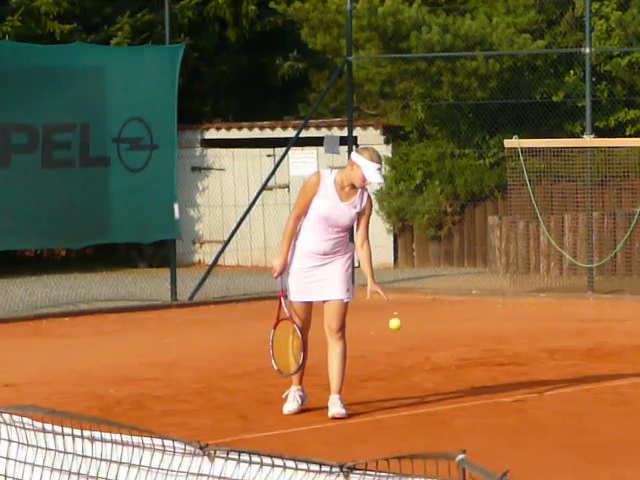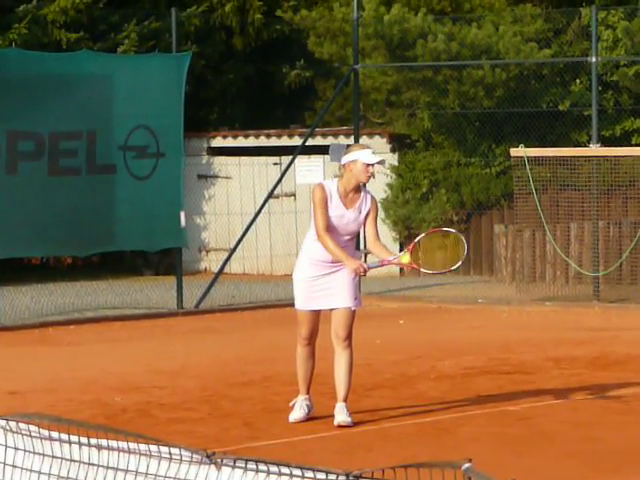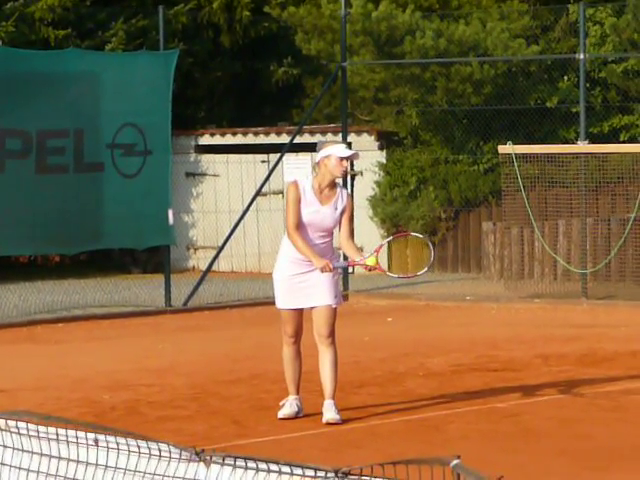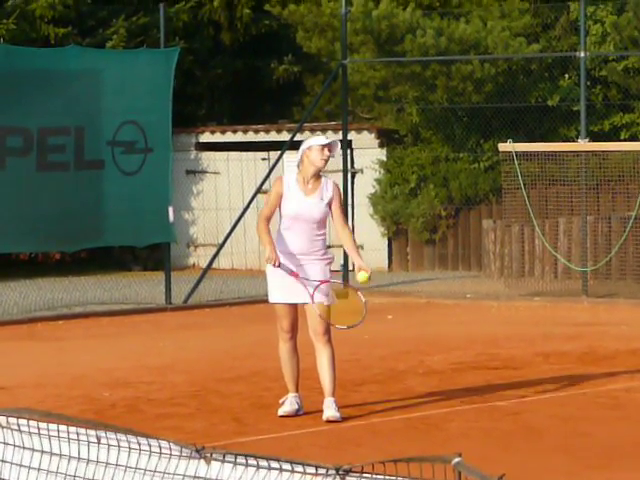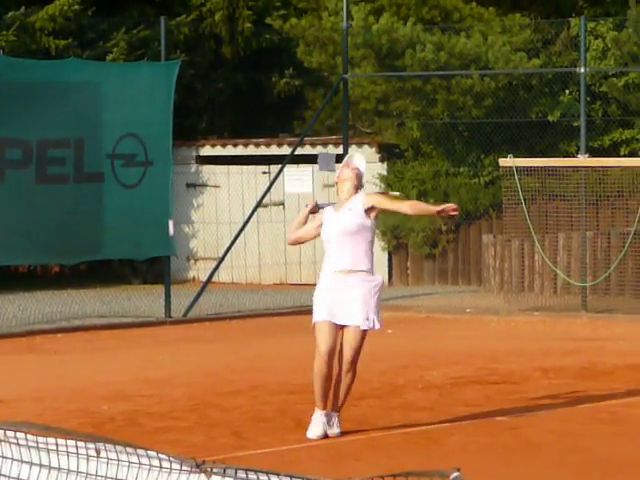
dt=1s
person 1, frame 1
left shoulder: (365, 200)
right shoulder: (318, 180)
left elbow: (361, 242)
right elbow: (295, 218)
left wrist: (371, 281)
right wrist: (283, 256)
left hip: (336, 263)
right hip: (303, 260)
left knee: (335, 331)
right knee: (299, 329)
left ankle: (335, 397)
right ankle: (296, 390)
person 1, frame 2
left shoulder: (369, 202)
right shoulder: (322, 190)
left elbow: (372, 242)
right elbow: (322, 233)
left wrist: (395, 258)
right wrist: (348, 260)
left hip: (344, 272)
right hip: (311, 268)
left knee: (343, 340)
right knee: (305, 339)
left ankle: (341, 406)
right ankle: (303, 399)
person 1, frame 3
left shoulder: (345, 198)
right shoulder: (297, 188)
left elbow: (345, 238)
right elbow: (292, 230)
left wrist: (362, 259)
right wrist: (314, 258)
left hip: (325, 271)
right hip: (291, 269)
left knee: (326, 338)
right knee: (291, 338)
left ankle: (329, 404)
right ankle: (293, 399)
person 1, frame 4
left shoulder: (331, 188)
right shoulder: (283, 184)
left elbow: (342, 228)
right elbow: (263, 220)
left wrist: (358, 260)
right wrist: (269, 247)
left hip: (315, 267)
right hip: (283, 266)
left knee: (322, 335)
right knee: (286, 334)
left ankle: (330, 401)
right ankle: (293, 397)
person 1, frame 5
left shoulder: (366, 200)
right shoulder: (328, 216)
left elbow: (403, 206)
right elbow: (292, 237)
left wrist: (437, 209)
right wrist: (307, 212)
left hip: (361, 286)
right hip: (330, 287)
left knee: (350, 358)
right knee: (324, 353)
left ankle: (335, 414)
right ankle: (319, 412)
